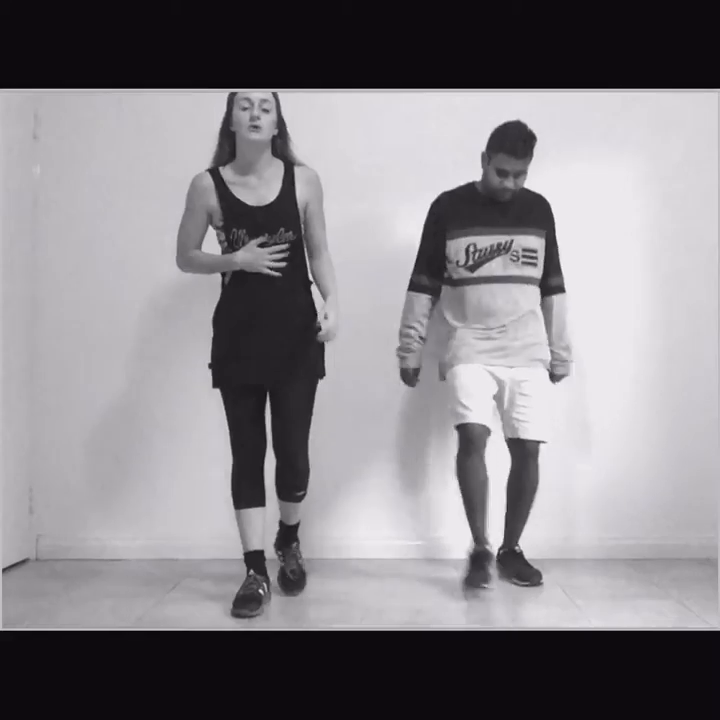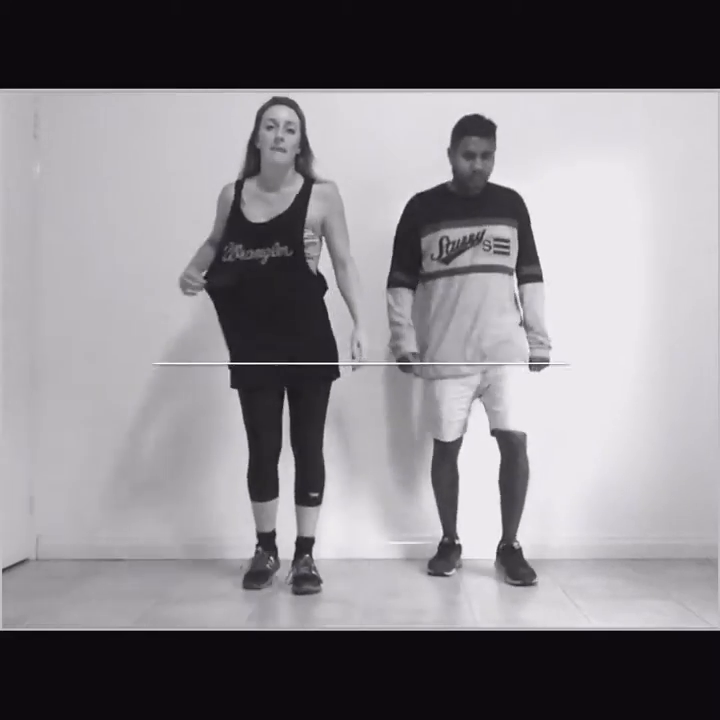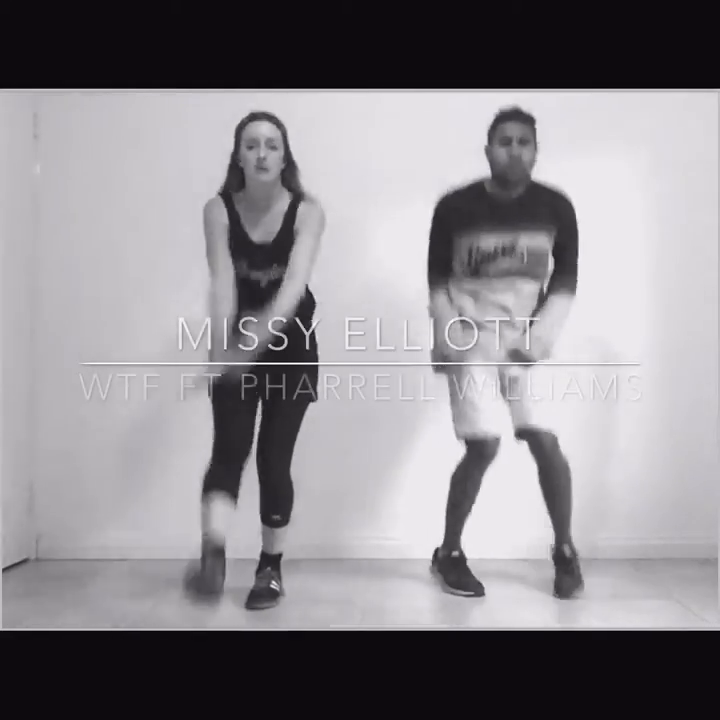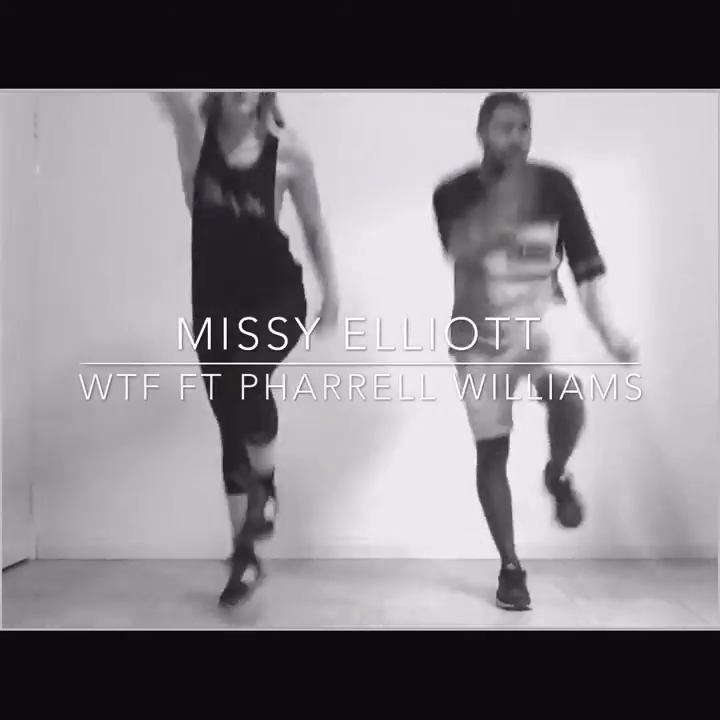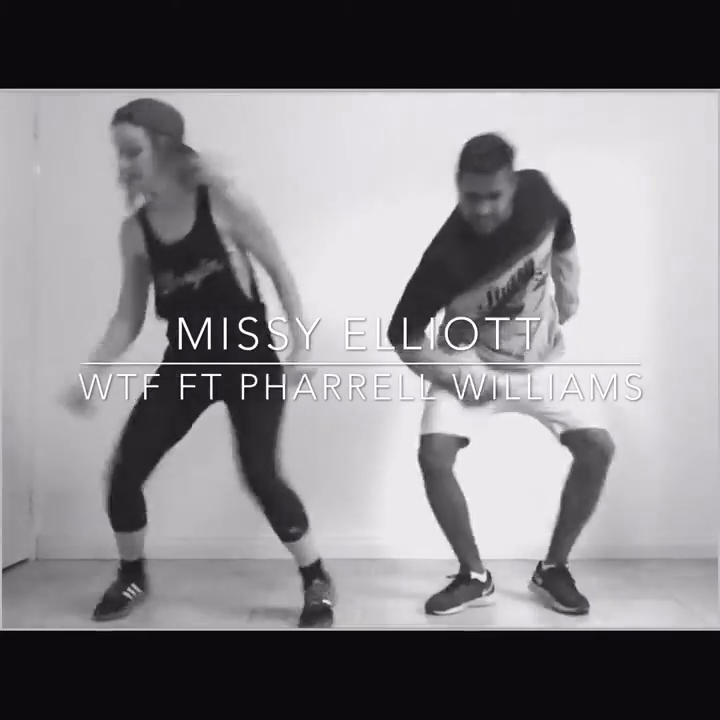
dt=0.7s
person 1, frame 1
left shoulder: (303, 178)
right shoulder: (207, 185)
left elbow: (318, 251)
right elbow: (185, 255)
left wrist: (331, 301)
right wrist: (232, 261)
left hip: (295, 329)
right hip: (238, 331)
left knee: (292, 447)
right knee: (247, 451)
left ankle: (289, 540)
right ankle: (255, 570)
person 1, frame 2
left shoulder: (322, 194)
right shoulder: (232, 195)
left elbow: (343, 262)
right elbow: (215, 243)
left wrist: (359, 322)
right wrist: (192, 270)
left hip: (308, 337)
right hip: (252, 340)
left knee: (308, 446)
right knee: (262, 448)
left ankle: (304, 555)
right ankle: (266, 549)
person 1, frame 3
left shoulder: (307, 210)
right shoulder: (217, 210)
left elbow: (298, 276)
right elbow: (220, 280)
left wrist: (268, 325)
right wrist: (222, 341)
left hip: (290, 338)
right hip: (238, 338)
left knee: (275, 459)
right knee: (228, 447)
left ankle: (271, 567)
right ankle: (212, 554)
person 1, frame 4
left shoulder: (288, 149)
right shoulder: (193, 132)
left elbow: (313, 224)
right elbow: (168, 97)
left wrist: (330, 290)
left hip: (275, 299)
right hip: (214, 303)
left knee: (250, 382)
right knee: (233, 423)
left ankle: (263, 481)
right ankle: (244, 556)
person 1, frame 5
left shoulder: (220, 200)
right shoulder: (132, 231)
left elbow: (278, 269)
right elbow: (128, 316)
left wrist: (301, 343)
right wrist: (88, 374)
left hip: (249, 358)
right hip: (185, 364)
left knee: (260, 473)
right knee: (126, 472)
left ankle: (316, 577)
right ankle: (131, 573)
person 2, frame 1
left shoulder: (539, 210)
right shoulder: (448, 207)
left elbow: (553, 289)
right elbow: (423, 286)
left wrist: (561, 353)
right wrist: (409, 351)
left hip: (527, 352)
right hip: (470, 349)
left knee: (527, 451)
right knee: (473, 437)
left ankle: (511, 550)
right ankle: (481, 549)
person 2, frame 2
left shoulder: (511, 204)
right shoulder: (421, 208)
left elbow: (530, 277)
right elbow: (401, 282)
left wrist: (540, 339)
right wrist: (403, 340)
left hip: (505, 347)
right hip: (446, 352)
left knee: (514, 442)
right knee: (446, 447)
left ankle: (509, 546)
right ankle: (450, 542)
person 2, frame 3
left shoulder: (555, 206)
right shoulder: (454, 206)
left elbow: (565, 281)
right elbow: (440, 281)
left wrist: (540, 334)
right wrist: (446, 339)
left hip: (528, 349)
right hip: (470, 347)
left knee: (545, 443)
right knee: (481, 446)
left ankle: (565, 552)
right ankle: (448, 554)
person 2, frame 4
left shoulder: (556, 186)
right shoulder: (454, 193)
left elbow: (586, 262)
right elbow: (460, 249)
left wrist: (608, 329)
right wrist: (494, 219)
left hip: (537, 329)
right hip: (478, 339)
left knee: (569, 399)
right knee: (492, 453)
left ankle: (558, 474)
right ankle: (510, 567)
person 2, frame 5
left shoulder: (538, 190)
right shoulder: (445, 255)
left elbow: (565, 247)
right elbow: (403, 338)
left wrist: (568, 304)
right wrist: (460, 380)
left hip: (534, 360)
right hip: (468, 364)
left knee: (597, 446)
right knee: (434, 455)
left ankle: (552, 570)
right ankle: (474, 576)
